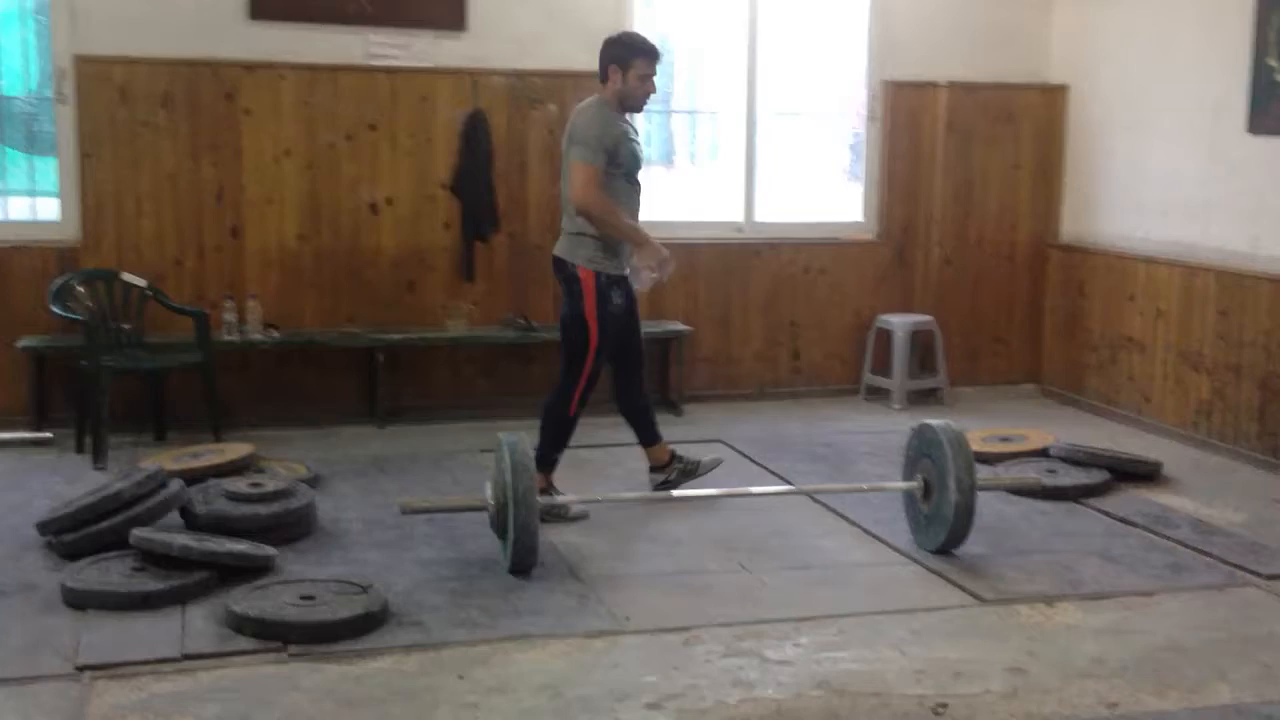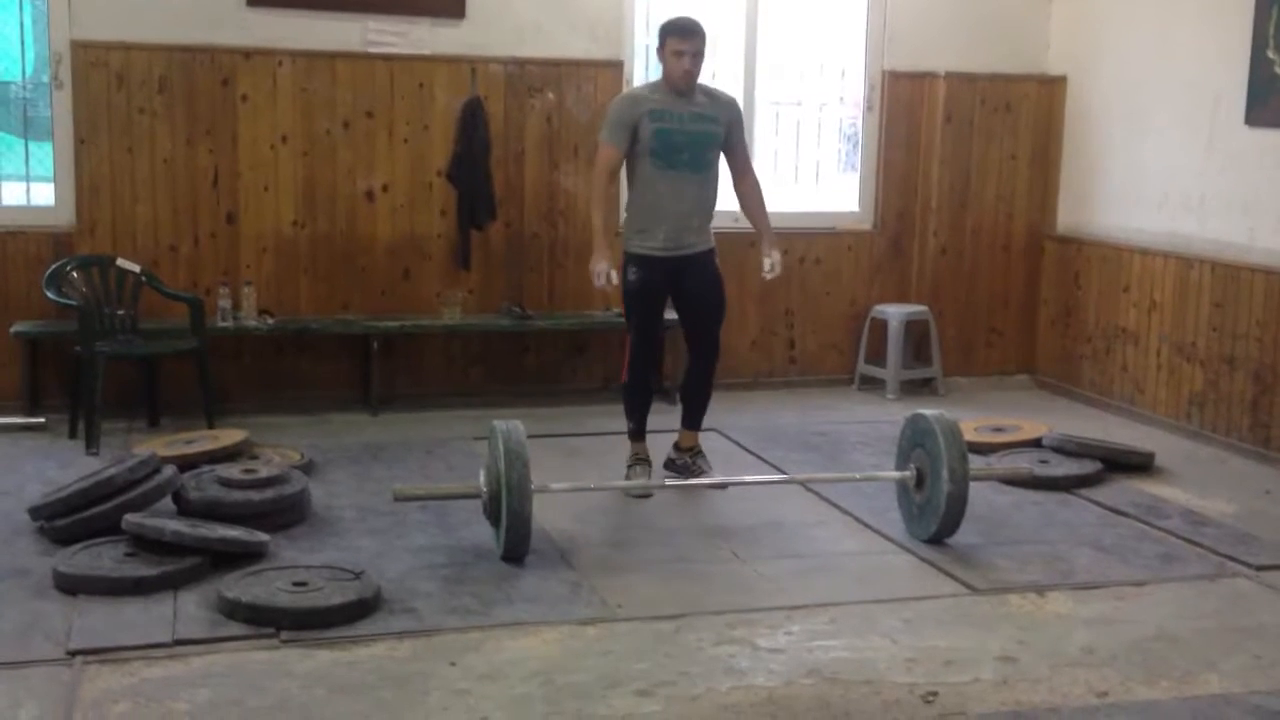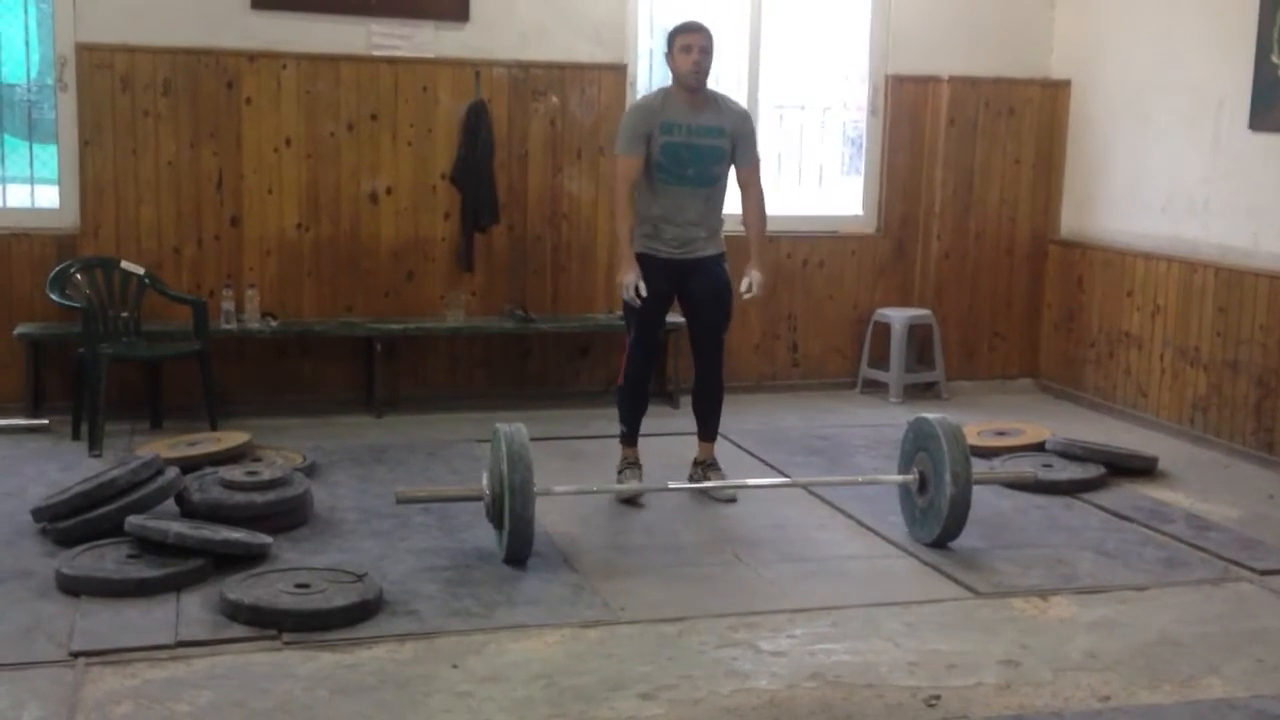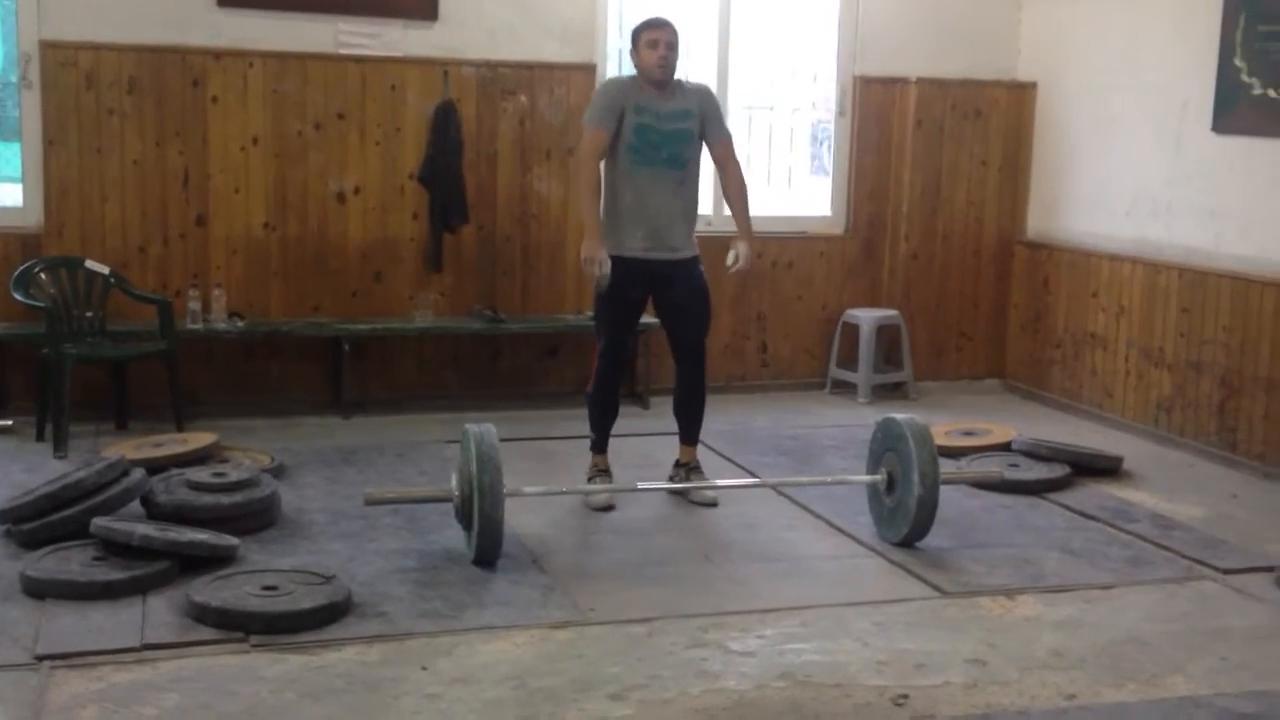
dt=0.7s
person 1, frame 1
left shoulder: (618, 120)
right shoulder: (594, 121)
right elbow: (583, 197)
left wrist: (638, 246)
right wrist: (642, 242)
left hip: (614, 267)
right hip: (590, 268)
left knee: (628, 367)
right knee: (580, 377)
left ankle: (664, 463)
right ankle: (538, 488)
person 1, frame 2
left shoulder: (724, 108)
right shoulder: (632, 105)
left elbow: (743, 176)
right elbow: (603, 175)
left wrist: (767, 240)
right wrist: (600, 246)
left hip: (698, 253)
right hip: (644, 254)
left knee: (706, 351)
right knee: (643, 353)
left ankle: (686, 449)
right ankle: (638, 453)
person 1, frame 3
left shoulder: (735, 117)
right shoulder: (645, 113)
left elbow: (751, 189)
right elbow: (625, 188)
left wrist: (754, 260)
right wrist: (627, 260)
left hip: (706, 257)
right hip: (652, 255)
left knee: (711, 359)
right knee: (641, 356)
left ankle: (705, 461)
right ankle: (629, 459)
person 1, frame 4
left shoulder: (700, 99)
right shoulder: (615, 94)
left elbow: (728, 165)
right elbow: (589, 162)
left wrist: (743, 234)
right wrist: (593, 235)
left hip: (682, 257)
right hip: (624, 256)
left knee: (693, 360)
right knee: (611, 361)
left ankle: (687, 464)
right ankle: (598, 467)
